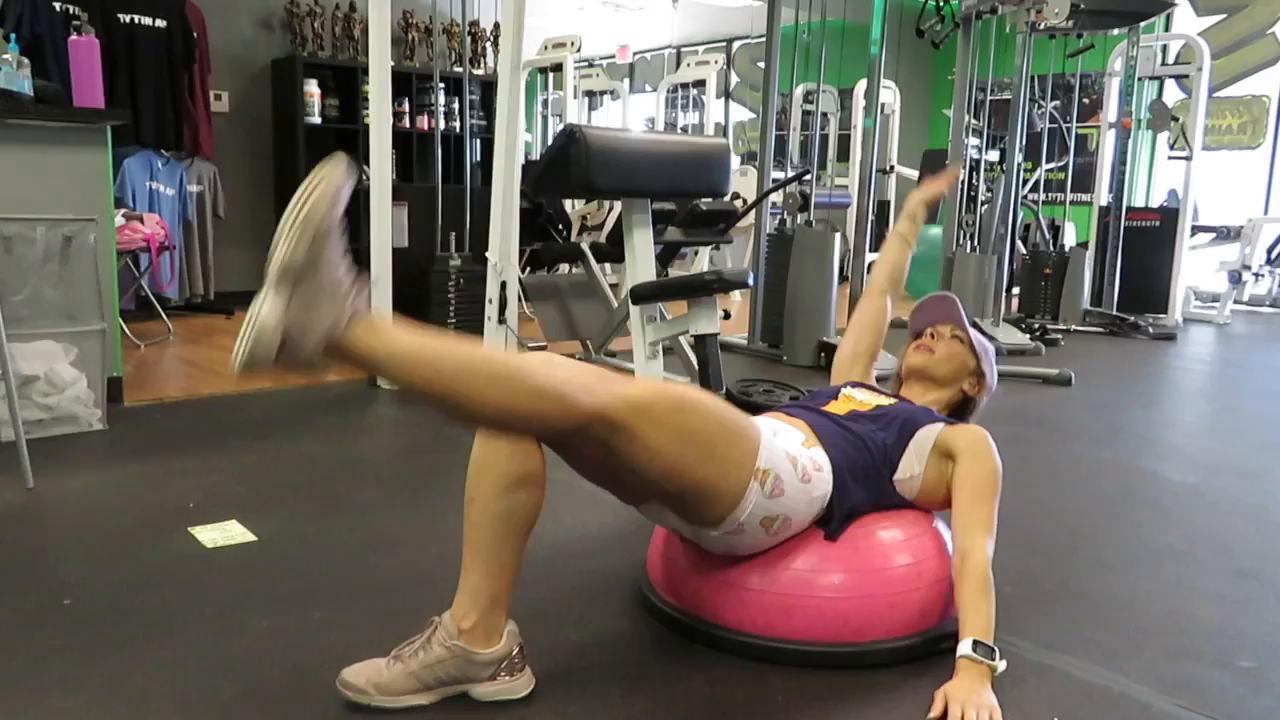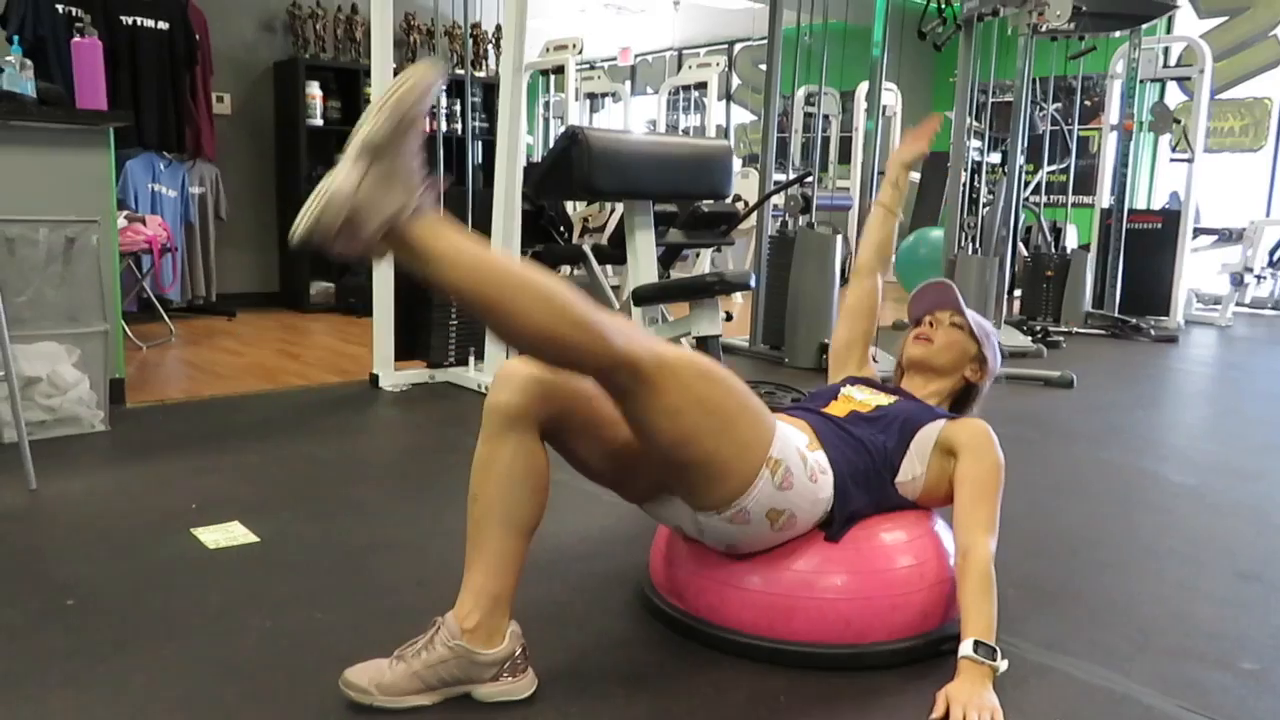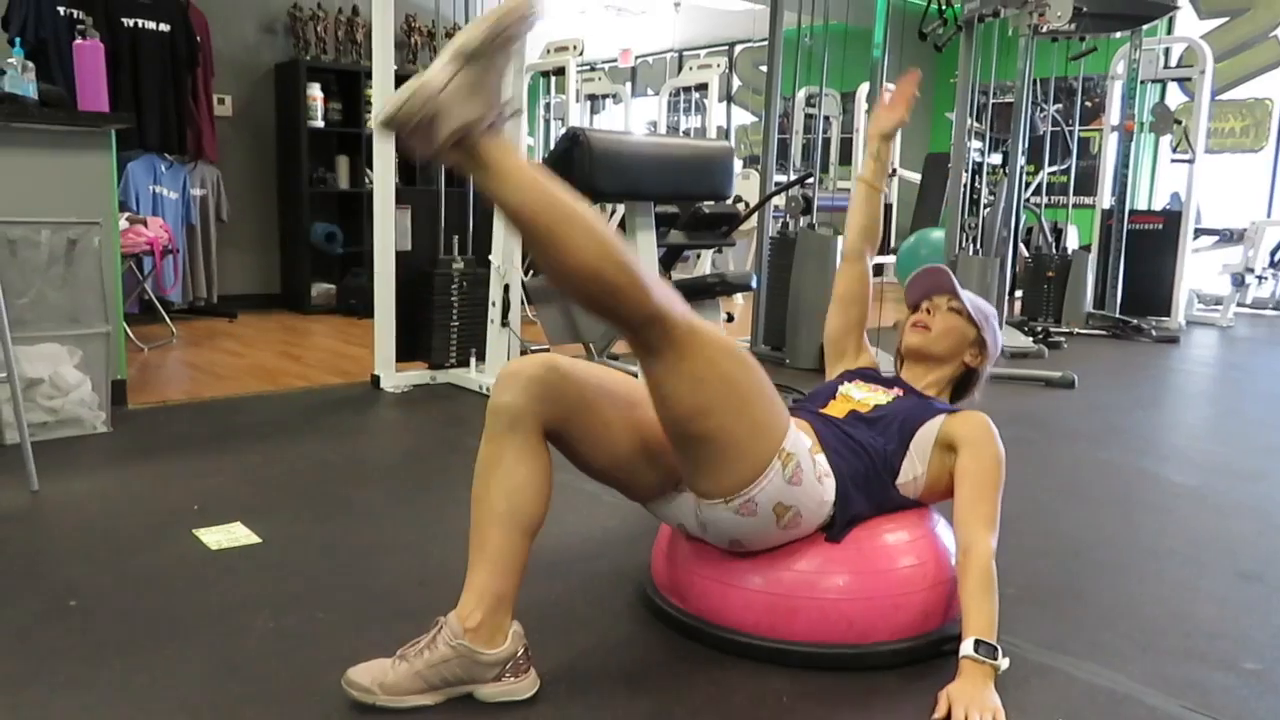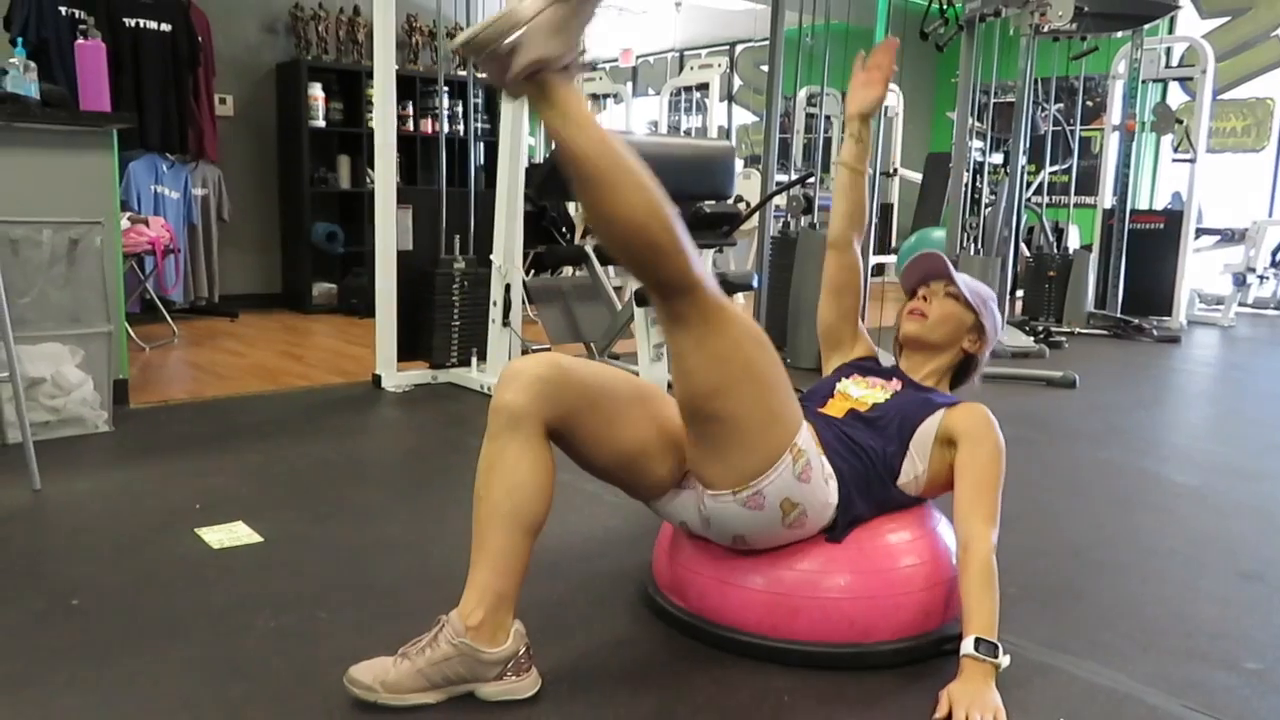
dt=0.1s
person 1, frame 1
left shoulder: (962, 446)
right shoulder: (860, 388)
left elbow: (975, 554)
right elbow: (872, 305)
left hip: (785, 486)
right hip: (712, 493)
left knee: (593, 400)
right knee: (512, 399)
left ankle: (338, 325)
right ankle: (479, 642)
person 1, frame 2
left shoulder: (964, 438)
right shoulder: (853, 370)
left elbow: (978, 550)
right elbow: (865, 276)
right wrist: (895, 177)
left hip: (784, 486)
right hip: (706, 487)
left knee: (615, 345)
right knee: (523, 387)
left ankle: (397, 216)
right ankle: (481, 643)
person 1, frame 3
left shoulder: (967, 432)
right shoulder: (860, 373)
left elbow: (978, 544)
right elbow: (855, 260)
right wrist: (876, 147)
left hip: (784, 488)
right hip: (714, 486)
left knee: (647, 304)
right knee: (526, 386)
left ankle: (472, 133)
right ankle: (483, 641)
person 1, frame 4
left shoulder: (966, 424)
right shoulder: (856, 367)
left elbow: (978, 541)
right elbow: (840, 248)
right wrist: (857, 128)
left hip: (786, 486)
right hip: (717, 483)
left knee: (680, 280)
right knee: (529, 386)
left ankle: (545, 76)
right ankle: (485, 639)
